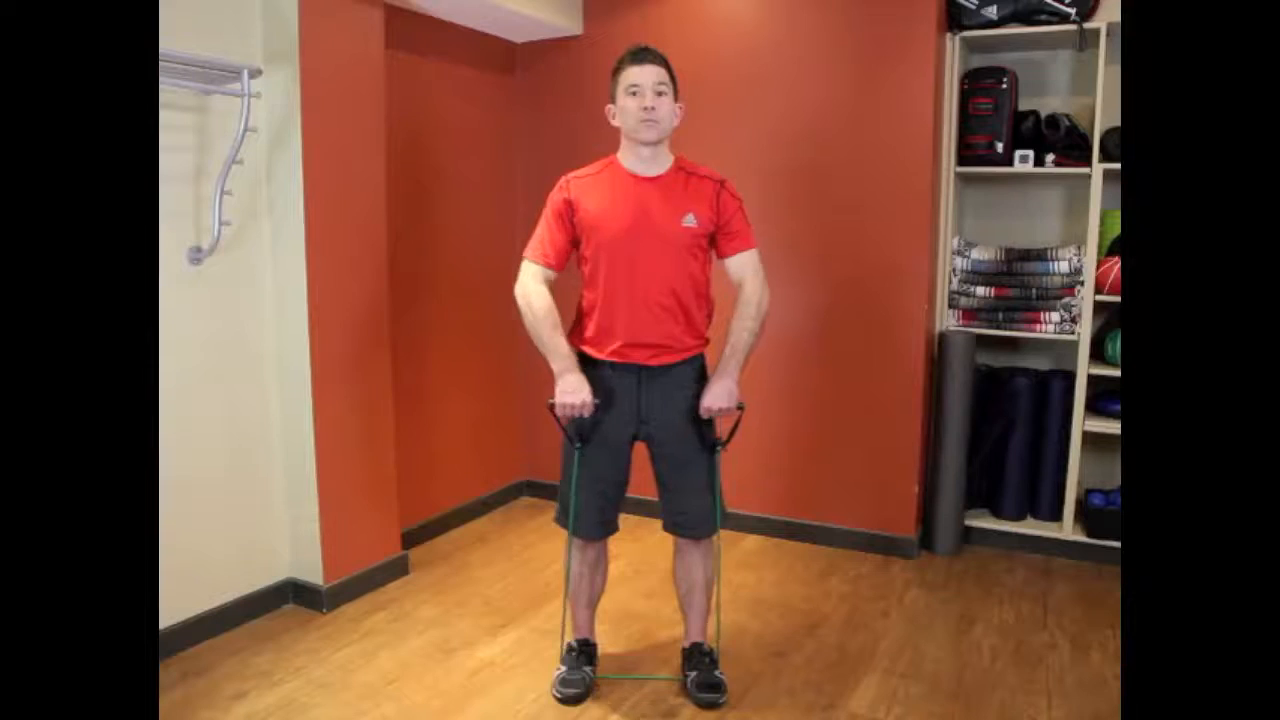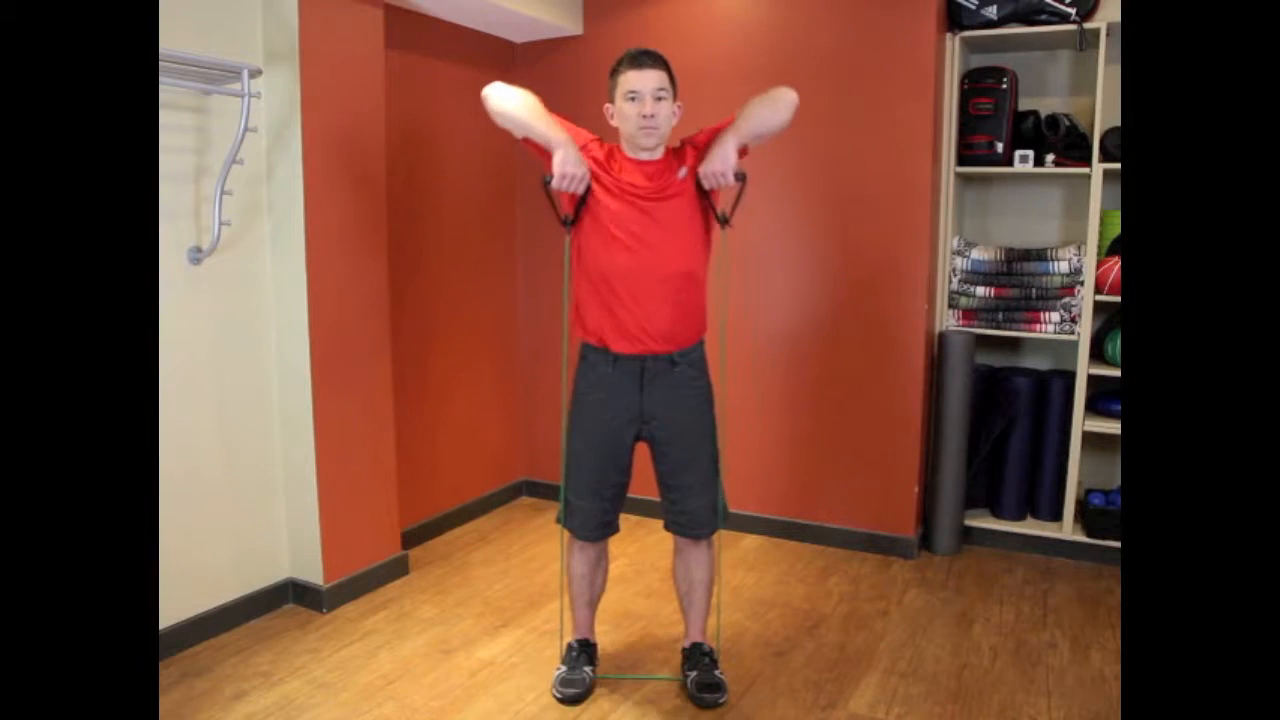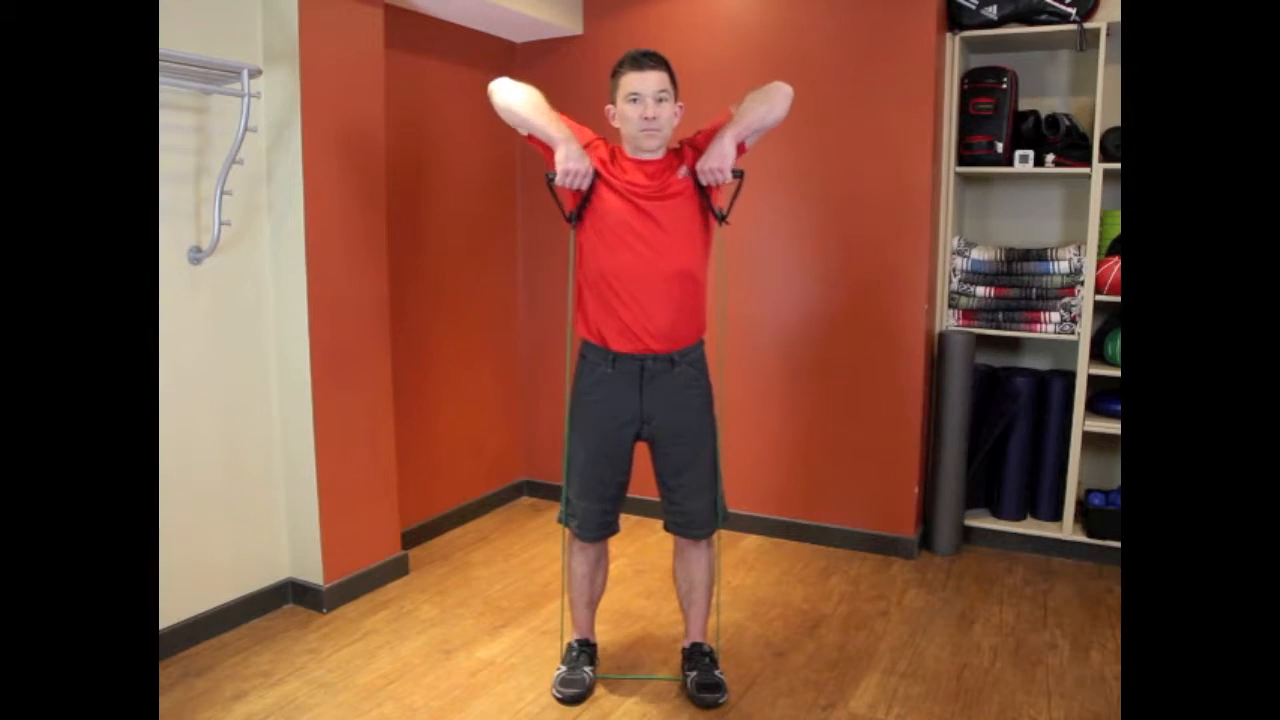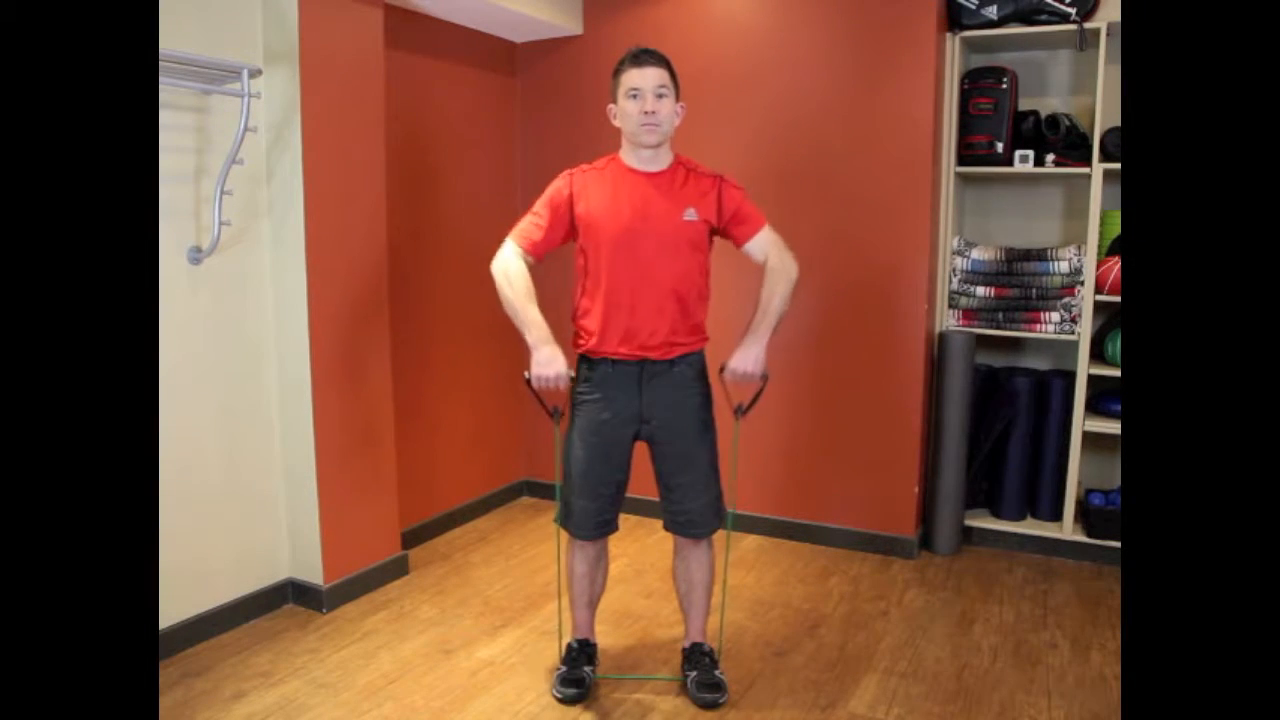
dt=0.7s
person 1, frame 1
left shoulder: (712, 193)
right shoulder: (575, 190)
left elbow: (752, 287)
right elbow: (531, 286)
left wrist: (727, 375)
right wrist: (566, 372)
left hip: (683, 380)
right hip: (599, 379)
left knee: (695, 525)
right knee: (587, 525)
left ankle: (697, 649)
right ankle: (581, 646)
person 1, frame 2
left shoulder: (699, 162)
right shoulder: (587, 162)
left elbow: (783, 100)
right elbow: (499, 97)
left wrist: (729, 141)
right wrist: (559, 145)
left hip: (681, 371)
right hip: (604, 371)
left knee: (695, 522)
right knee: (587, 520)
left ankle: (697, 649)
right ankle: (581, 646)
person 1, frame 3
left shoulder: (697, 161)
right shoulder: (589, 161)
left elbow: (778, 95)
right elbow: (504, 91)
left wrist: (726, 138)
right wrist: (563, 141)
left hip: (681, 371)
right hip: (604, 371)
left knee: (695, 523)
right knee: (587, 522)
left ankle: (697, 649)
right ankle: (581, 646)
person 1, frame 4
left shoulder: (711, 190)
right shoulder: (577, 187)
left elbow: (780, 263)
right elbow: (509, 262)
left wrist: (755, 340)
right wrist: (543, 344)
left hip: (682, 377)
right hip: (600, 376)
left knee: (695, 523)
right knee: (585, 523)
left ankle: (696, 650)
right ankle: (581, 646)
